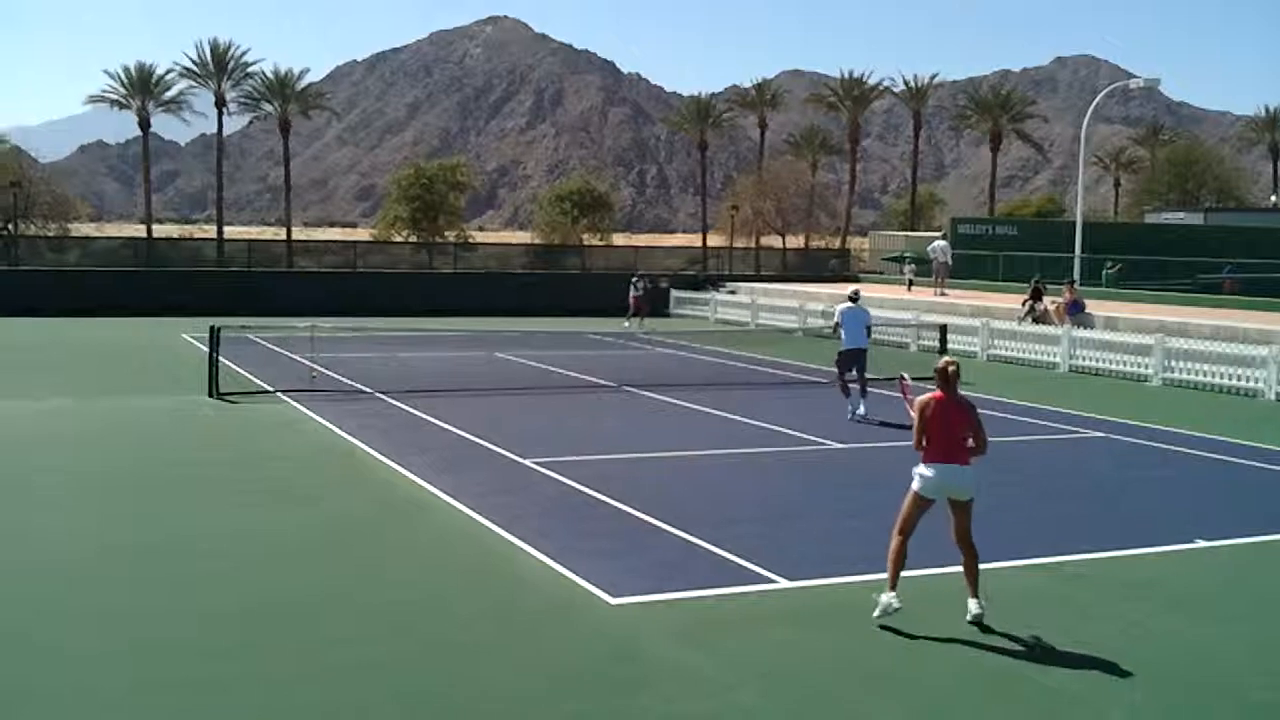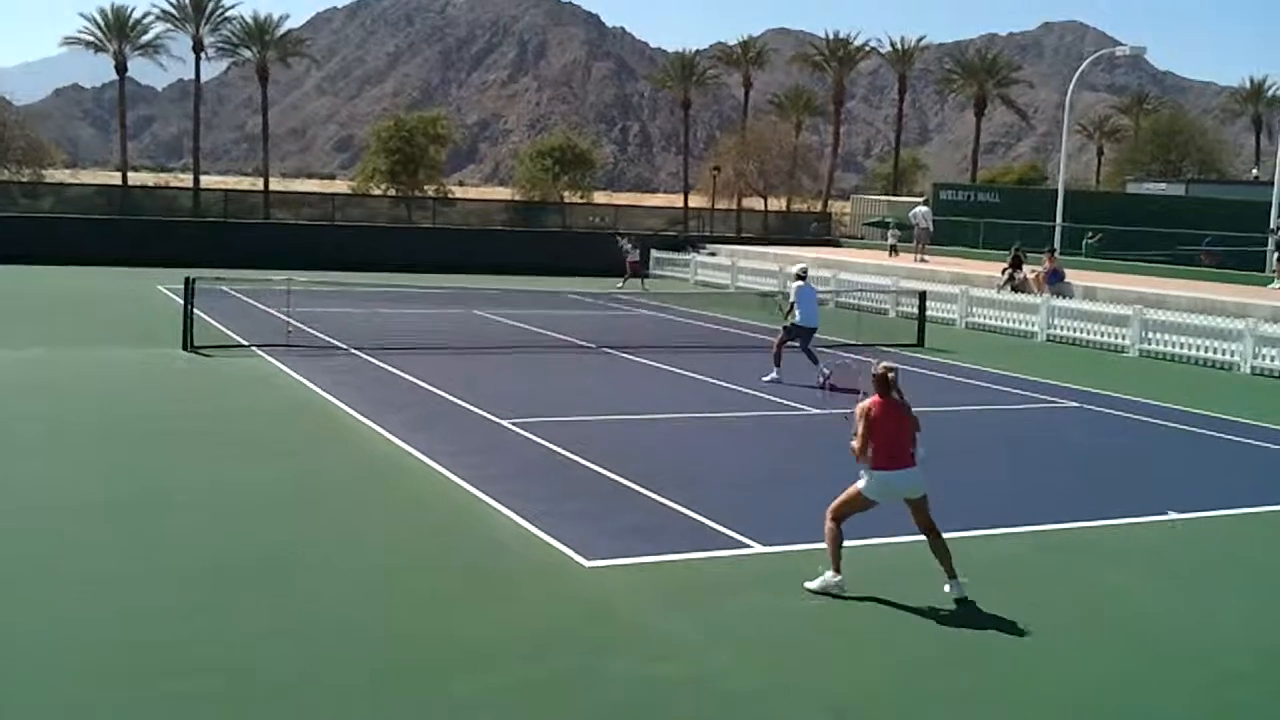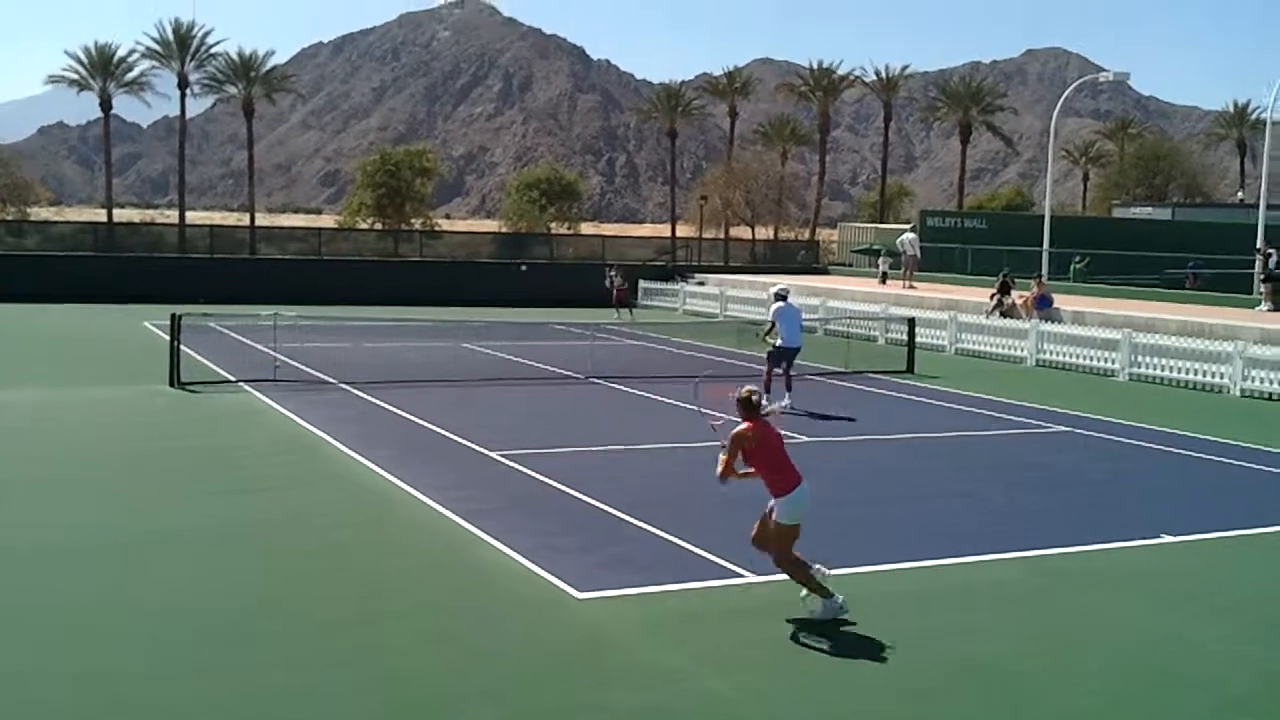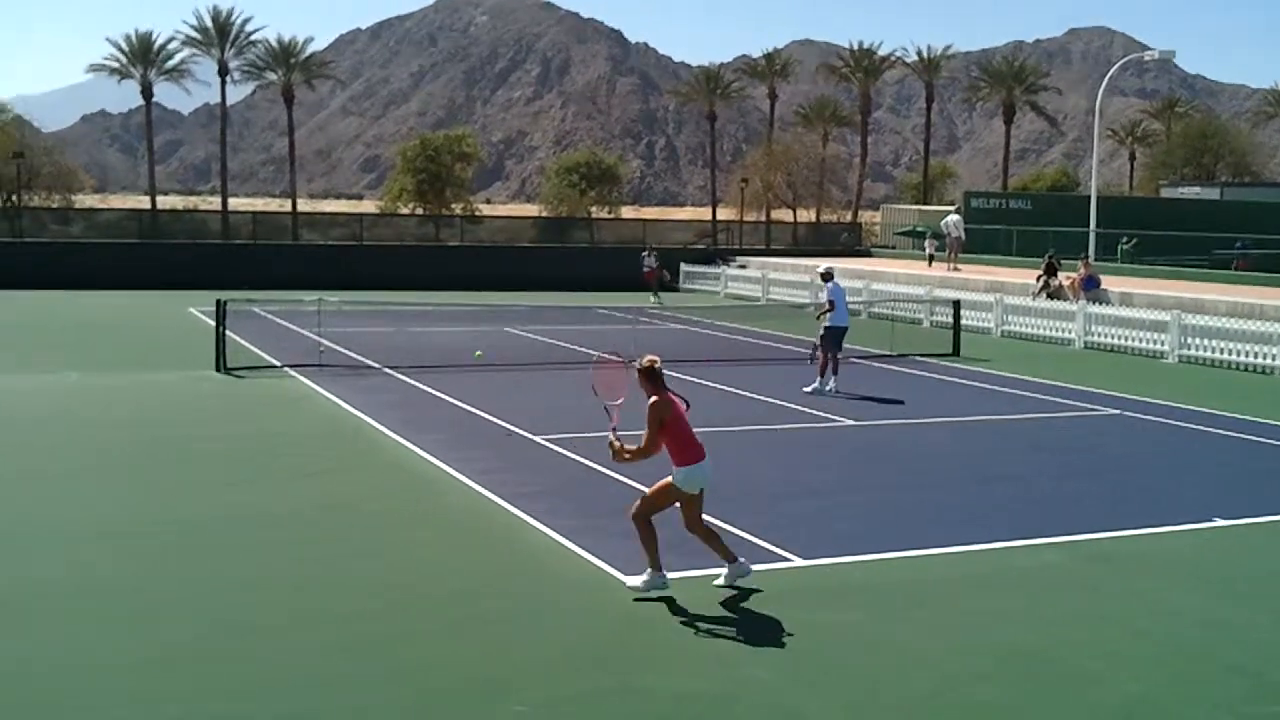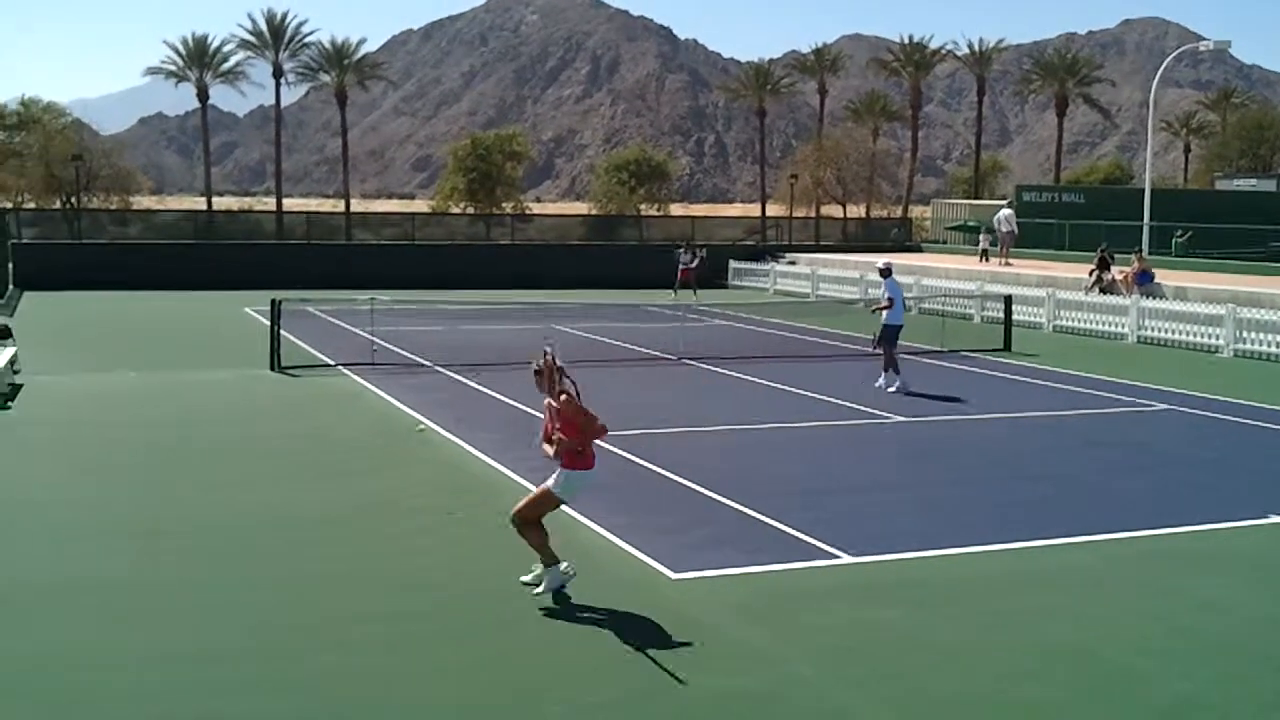
dt=0.3s
person 1, frame 1
left shoulder: (923, 402)
right shoulder: (967, 406)
left elbow: (918, 444)
right elbow: (981, 447)
left hip: (933, 473)
right hip: (962, 475)
left knee: (901, 533)
right knee: (964, 541)
left ankle: (890, 595)
right ankle: (975, 601)
person 1, frame 2
left shoulder: (865, 408)
right shoulder: (905, 409)
left elbow: (861, 452)
right elbow: (910, 449)
left wrist: (855, 447)
left hip: (882, 477)
right hip: (910, 474)
left knee: (833, 516)
right knee: (928, 528)
left ankle: (834, 576)
right ankle: (953, 582)
person 1, frame 3
left shoulder: (739, 434)
right shoulder: (769, 427)
left elbow: (724, 476)
left wrist: (723, 459)
right wrist: (739, 472)
left hip: (788, 500)
right hip: (797, 490)
left knee: (783, 560)
right knee: (759, 540)
left ankle: (831, 602)
right ankle: (811, 571)
person 1, frame 4
left shoulder: (655, 405)
right shoulder: (670, 397)
left elbow: (646, 451)
right elbow: (662, 443)
left wrist: (619, 448)
right wrist: (627, 454)
left hip: (689, 472)
right hip: (695, 465)
left knee: (639, 513)
right knee: (694, 525)
left ankle: (656, 575)
right ankle: (735, 565)
person 1, frame 5
left shoulder: (566, 402)
right shoulder: (550, 404)
left elbow: (600, 429)
right elbow: (546, 441)
left wrist: (565, 444)
right wrist: (553, 450)
left hip: (574, 475)
right hip: (570, 471)
left knee: (519, 517)
right knee: (531, 516)
left ankle: (554, 568)
right ankle: (548, 568)
